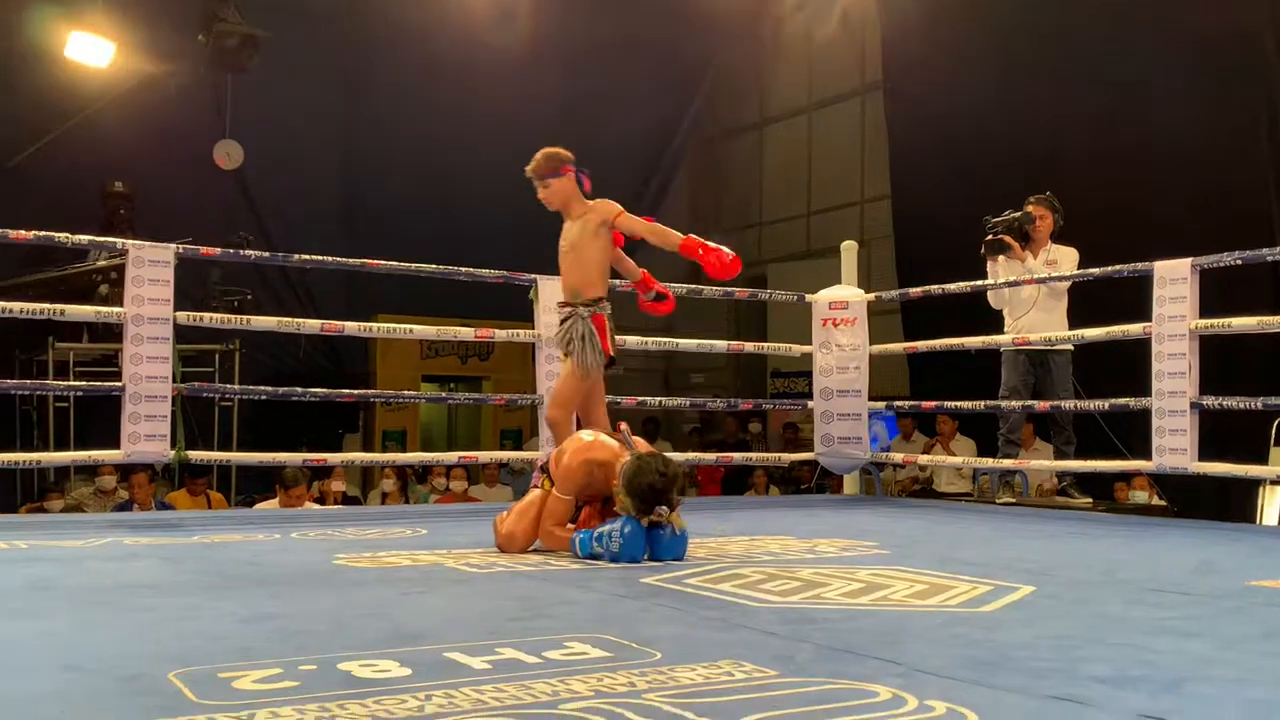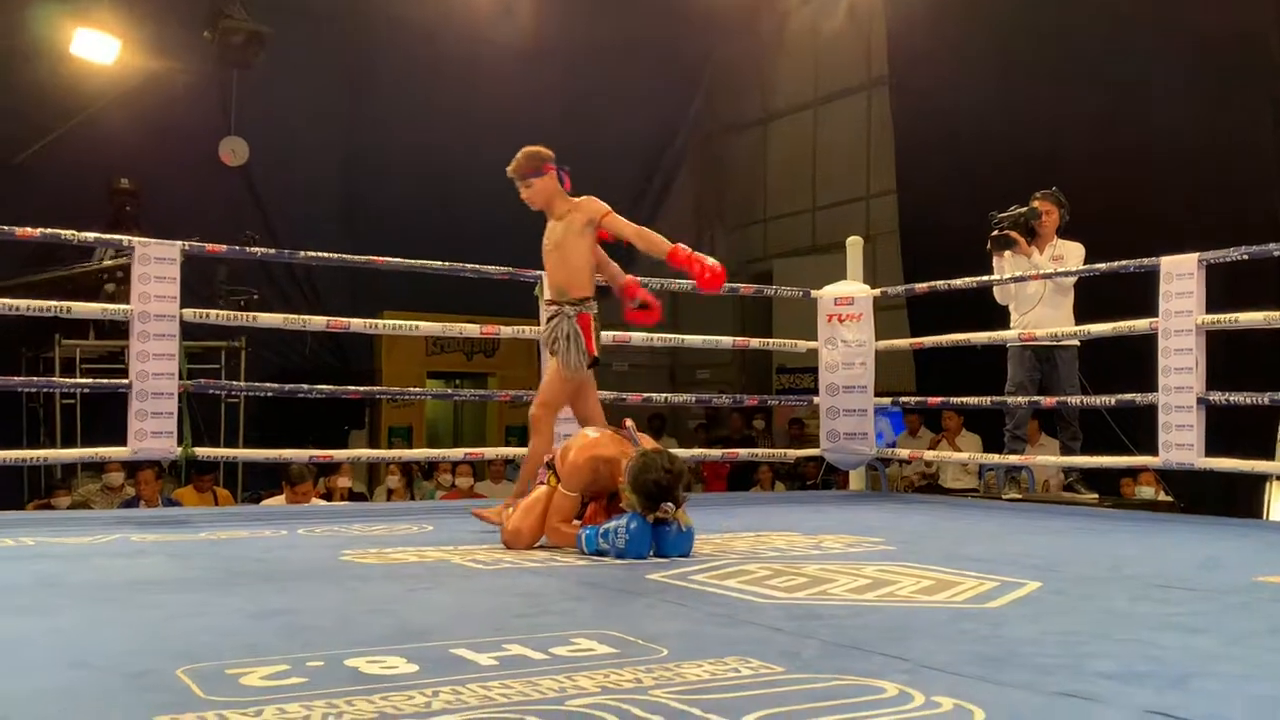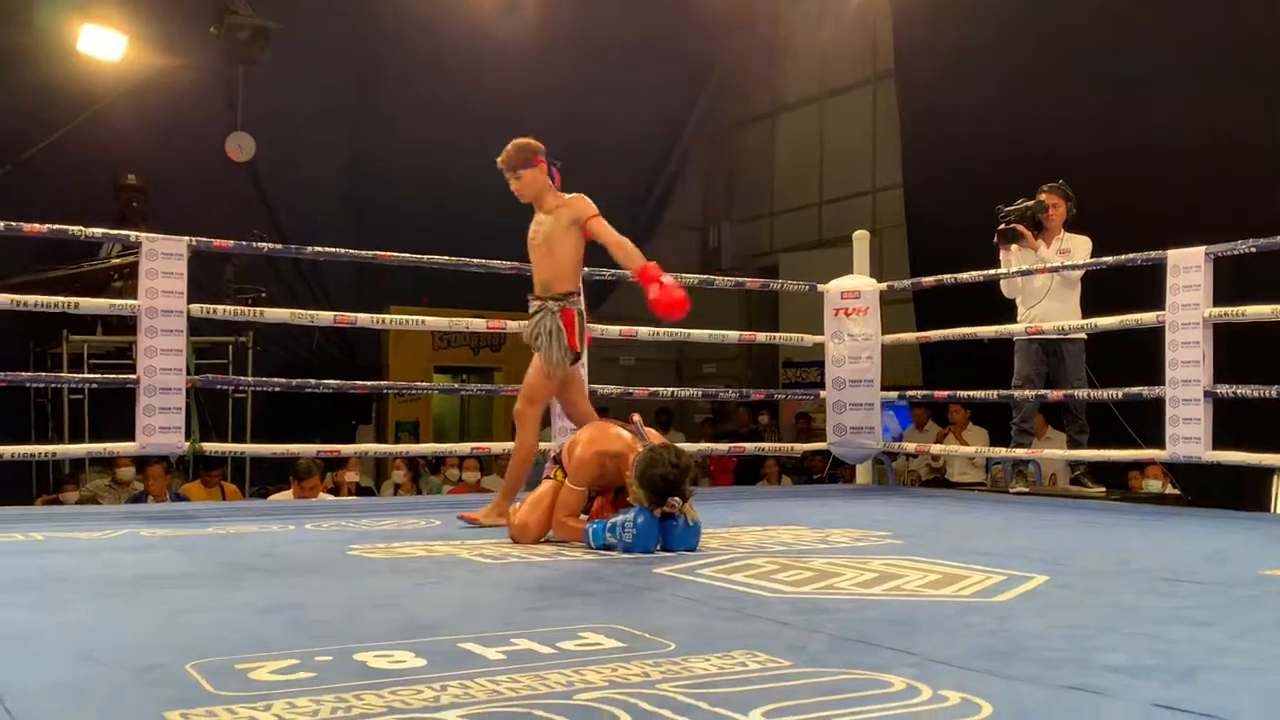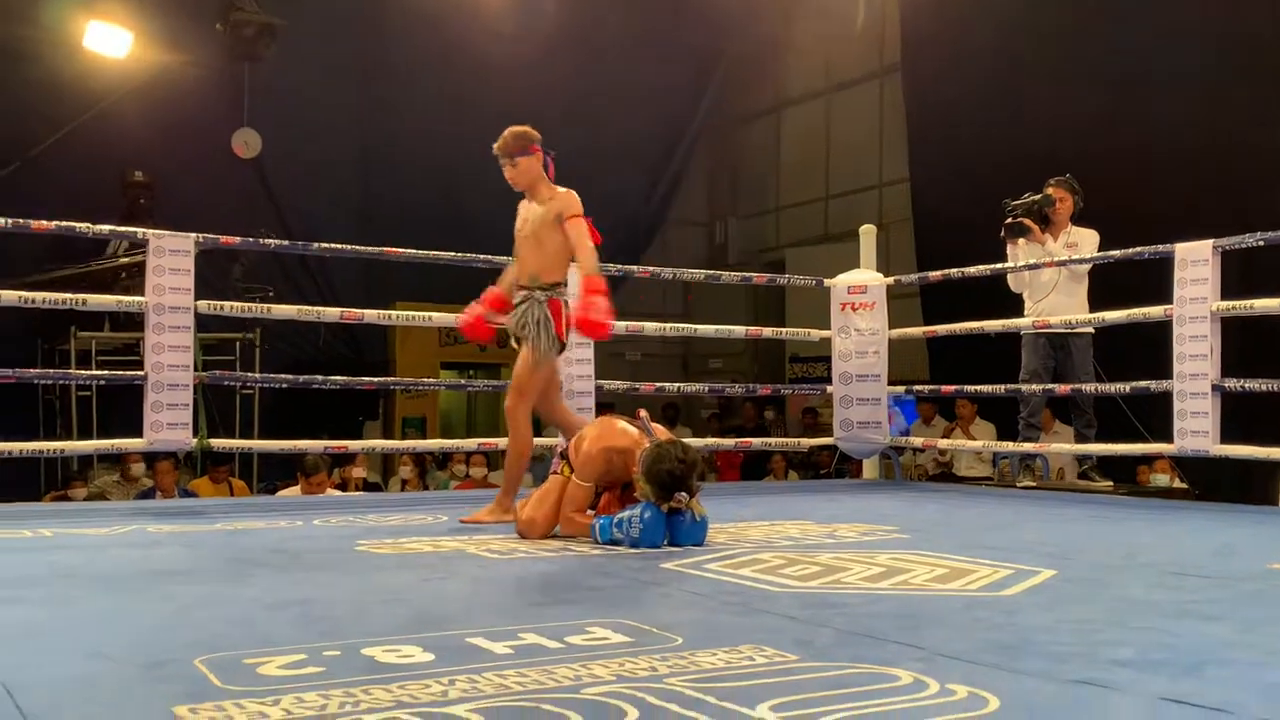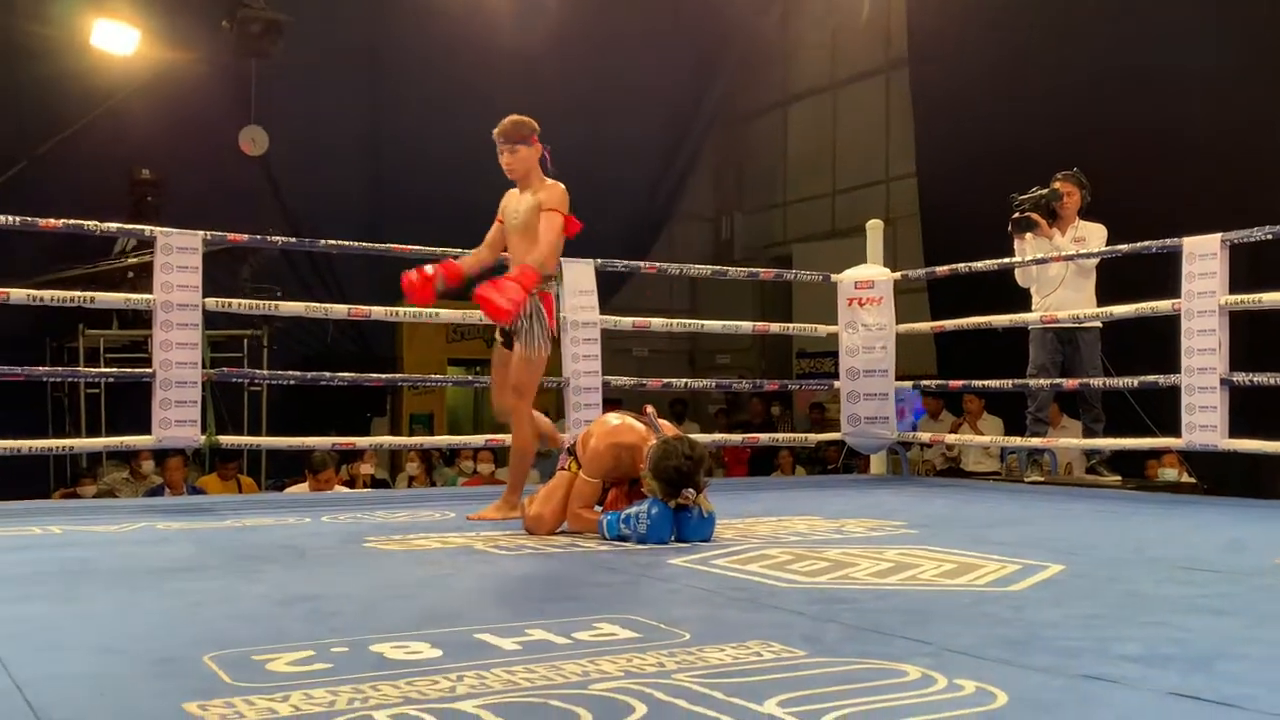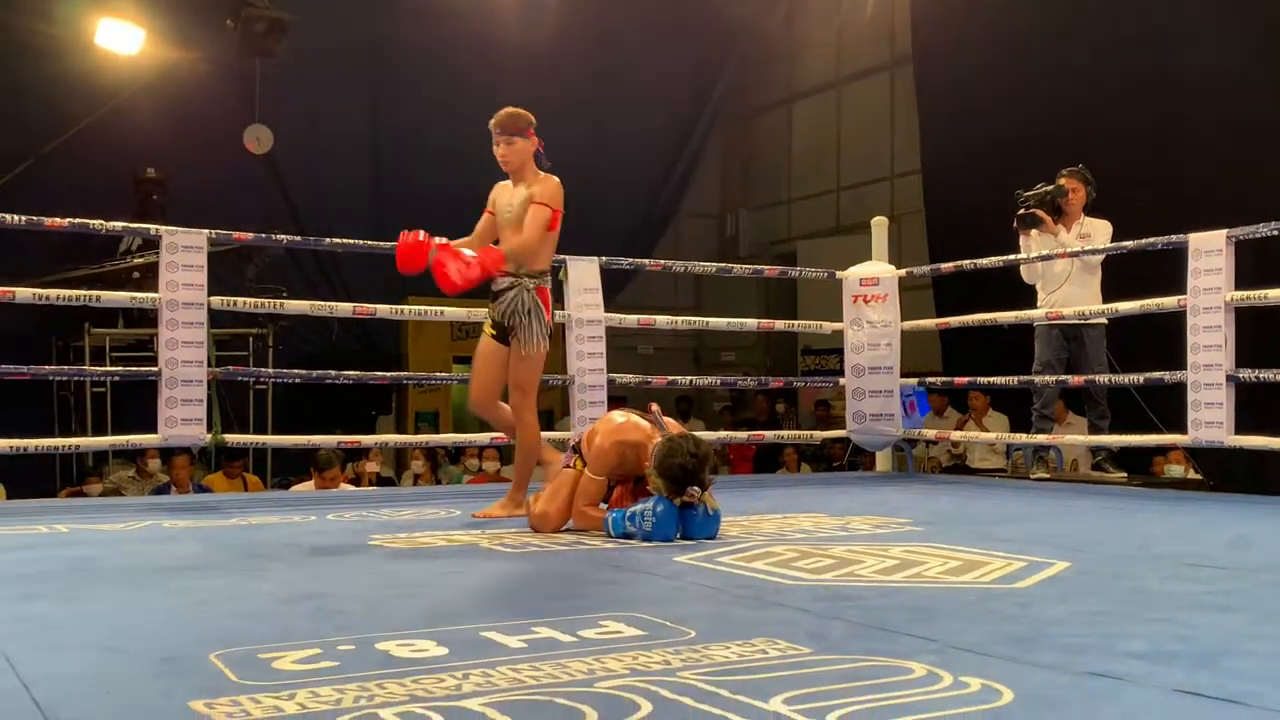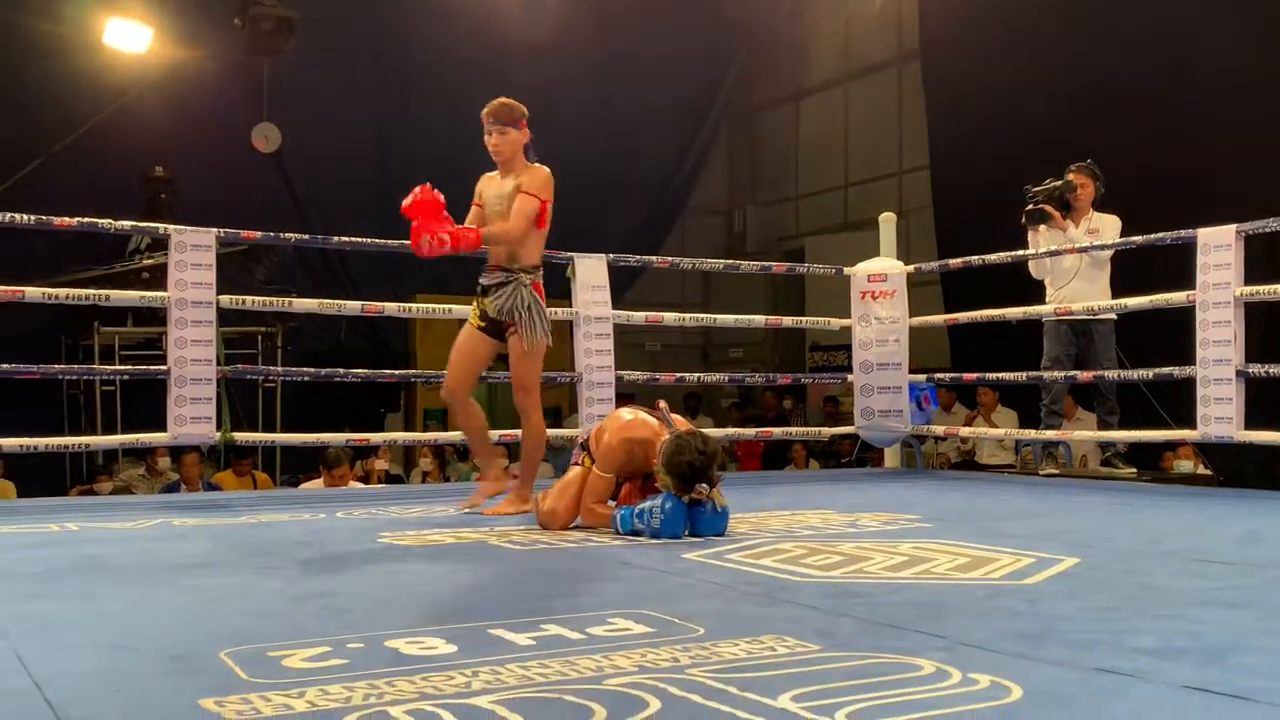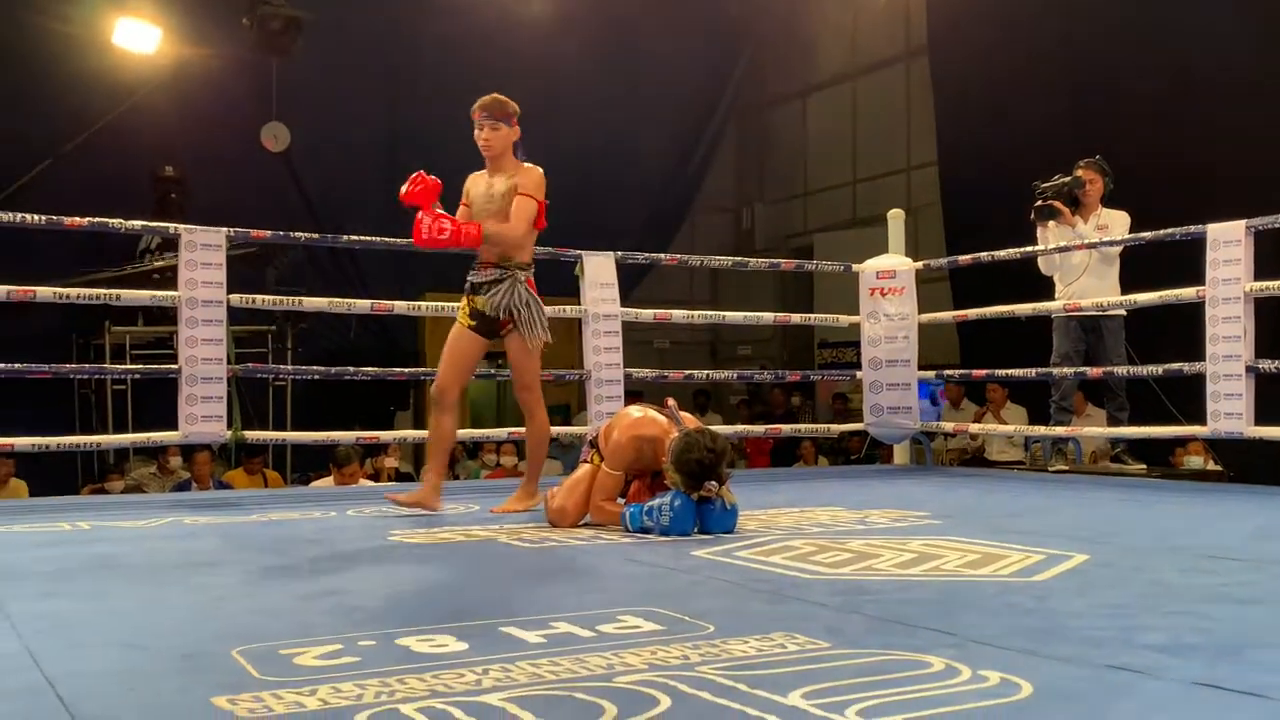
dt=0.1s
person 1, frame 1
left shoulder: (599, 211)
right shoulder: (569, 220)
left elbow: (646, 229)
left wrist: (696, 248)
right wrist: (646, 285)
left hip: (590, 325)
right hip: (573, 324)
left knee: (556, 415)
right knee: (595, 426)
person 1, frame 2
left shoulder: (586, 209)
right shoulder: (552, 222)
left elbow: (636, 234)
left wrist: (683, 256)
right wrist: (631, 292)
left hip: (577, 323)
right hip: (559, 322)
left knee: (541, 415)
right knee: (590, 421)
left ankle: (514, 506)
person 1, frame 3
left shoulder: (573, 206)
right shoulder: (537, 215)
left elbow: (615, 242)
left wrist: (651, 277)
left hip: (561, 317)
right hip: (544, 316)
left knee: (526, 412)
right knee: (582, 417)
left ankle: (501, 506)
person 1, frame 4
left shoulder: (563, 200)
right shoulder: (525, 206)
left elbow: (584, 249)
left wrist: (594, 295)
right wrist: (491, 301)
left hip: (547, 311)
right hip: (526, 311)
left knee: (516, 408)
right knee: (551, 410)
left ankle: (504, 505)
person 1, frame 5
left shoulder: (553, 191)
right shoulder: (510, 198)
left elbow: (545, 246)
right elbow: (487, 252)
left wrist: (517, 283)
right wrist: (442, 275)
left hip: (534, 306)
right hip: (508, 307)
left knee: (518, 407)
right knee: (504, 407)
left ankle: (511, 500)
person 1, frame 6
left shoulder: (547, 185)
right shoulder: (498, 192)
left elbow: (526, 241)
right elbow: (477, 245)
left wrist: (479, 263)
right wrist: (436, 248)
left hip: (529, 297)
right hip: (499, 299)
left knee: (520, 403)
right knee: (481, 401)
left ankle: (517, 497)
right ankle: (544, 456)
person 1, frame 7
left shoulder: (538, 176)
right shoulder: (486, 183)
left elbow: (513, 231)
right elbow: (468, 234)
left wrist: (455, 239)
right wrist: (434, 220)
left hip: (523, 292)
right hip: (489, 294)
left knee: (525, 399)
right knee: (453, 392)
left ankle: (523, 492)
right ankle: (491, 474)
person 1, frame 8
left shoulder: (530, 176)
right shoulder: (472, 182)
left elbow: (517, 233)
right elbow: (453, 237)
left wrist: (462, 233)
right wrist: (431, 213)
left hip: (515, 290)
right hip: (476, 292)
left knee: (527, 396)
right knee: (442, 392)
left ankle: (532, 488)
right ankle: (429, 488)
person 2, frame 1
left shoulder: (1066, 254)
right shoulder: (1008, 256)
left elbow: (1059, 286)
right elbow: (997, 302)
left wrist: (1024, 259)
right wrist: (993, 262)
left hip: (1056, 347)
right hip: (1017, 346)
left knee: (1062, 416)
right knee: (1010, 415)
left ankle: (1065, 481)
right ankle: (1005, 481)
person 2, frame 2
left shoulder: (1073, 250)
right shoulder: (1014, 252)
left elbow: (1065, 281)
right elbow: (1003, 298)
left wrist: (1031, 255)
right wrist: (999, 258)
left hip: (1062, 342)
right hip: (1023, 342)
left knee: (1068, 411)
right knee: (1017, 410)
left ankle: (1072, 476)
right ankle: (1012, 477)
person 2, frame 3
left shoulder: (1080, 243)
right shoulder: (1021, 246)
left elbow: (1072, 274)
right elbow: (1010, 291)
left wrist: (1037, 248)
right wrist: (1005, 252)
left hip: (1069, 336)
right hip: (1030, 335)
left knee: (1075, 405)
right knee: (1024, 404)
left ankle: (1079, 470)
right ankle: (1019, 472)
person 2, frame 4
left shoulder: (1087, 237)
right shoulder: (1028, 239)
left elbow: (1079, 268)
right elbow: (1017, 285)
left wrist: (1045, 242)
right wrist: (1013, 246)
left hip: (1075, 330)
right hip: (1037, 330)
left knee: (1083, 399)
right knee: (1031, 398)
left ankle: (1087, 465)
right ankle: (1026, 466)
person 2, frame 5
left shoulder: (1095, 231)
right shoulder: (1035, 234)
left elbow: (1087, 262)
right elbow: (1025, 280)
left wrist: (1052, 236)
right wrist: (1020, 240)
left hip: (1083, 325)
right hip: (1045, 325)
left knee: (1091, 394)
right knee: (1039, 394)
left ankle: (1095, 459)
right ankle: (1034, 461)
person 2, frame 6
left shoulder: (1100, 227)
right shoulder: (1040, 231)
left elbow: (1092, 258)
right elbow: (1030, 276)
left wrist: (1057, 233)
right wrist: (1025, 236)
left hip: (1089, 321)
right hip: (1050, 321)
left knee: (1096, 390)
right knee: (1045, 390)
left ankle: (1100, 456)
right ankle: (1040, 457)
person 2, frame 7
left shoulder: (1109, 222)
right shoulder: (1049, 226)
left elbow: (1101, 254)
right elbow: (1039, 272)
left wrist: (1066, 228)
right wrist: (1034, 232)
left hip: (1098, 316)
right hip: (1059, 316)
left knee: (1105, 385)
right knee: (1053, 386)
left ankle: (1109, 452)
right ankle: (1049, 453)
person 2, frame 8
left shoulder: (1118, 218)
right shoulder: (1058, 222)
left elbow: (1110, 250)
right elbow: (1048, 268)
left wrist: (1075, 225)
right wrist: (1043, 229)
left hip: (1107, 312)
right hip: (1068, 312)
left knee: (1115, 381)
right knee: (1063, 381)
left ankle: (1119, 448)
right ankle: (1058, 449)
person 3, frame 1
left shoulder: (652, 468)
right shoulder: (578, 464)
right elbow: (548, 532)
right wrist: (593, 544)
right hip: (556, 480)
right knee: (510, 541)
right ankle: (508, 517)
person 3, frame 2
left shoulder: (658, 464)
right shoulder: (585, 461)
right elbow: (554, 528)
left wrist: (672, 517)
right wrist: (600, 539)
right hip: (561, 476)
right knee: (517, 536)
right ankle: (514, 512)
person 3, frame 3
left shoulder: (665, 458)
right shoulder: (592, 456)
right elbow: (561, 522)
left wrist: (680, 513)
right wrist: (607, 534)
right hip: (568, 470)
right knee: (524, 531)
right ankle: (521, 507)
person 3, frame 4
left shoulder: (670, 450)
right shoulder: (599, 451)
right elbow: (568, 518)
left wrist: (685, 506)
right wrist: (615, 529)
left hip: (622, 480)
right hip: (575, 465)
right knee: (531, 526)
right ankle: (527, 504)
person 3, frame 5
left shoulder: (678, 447)
right shoulder: (606, 447)
right elbow: (575, 514)
left wrist: (695, 503)
right hip: (582, 461)
right knee: (538, 522)
right ankle: (534, 499)
person 3, frame 6
left shoulder: (683, 445)
right shoulder: (611, 445)
right elbow: (580, 512)
left wrist: (700, 500)
right wrist: (626, 523)
left hip: (634, 473)
right hip: (587, 458)
right knee: (544, 520)
right ankle: (542, 497)
person 3, frame 7
left shoulder: (691, 441)
right shoulder: (619, 442)
right elbow: (589, 509)
left wrist: (709, 497)
right wrist: (634, 520)
left hip: (643, 471)
right hip: (595, 456)
right knee: (552, 517)
right ankle: (549, 494)
person 3, frame 8
left shoulder: (700, 438)
right shoulder: (628, 440)
right elbow: (598, 506)
left wrist: (717, 494)
left hip: (651, 468)
right hip: (604, 454)
right knee: (562, 514)
right ankle: (557, 493)
